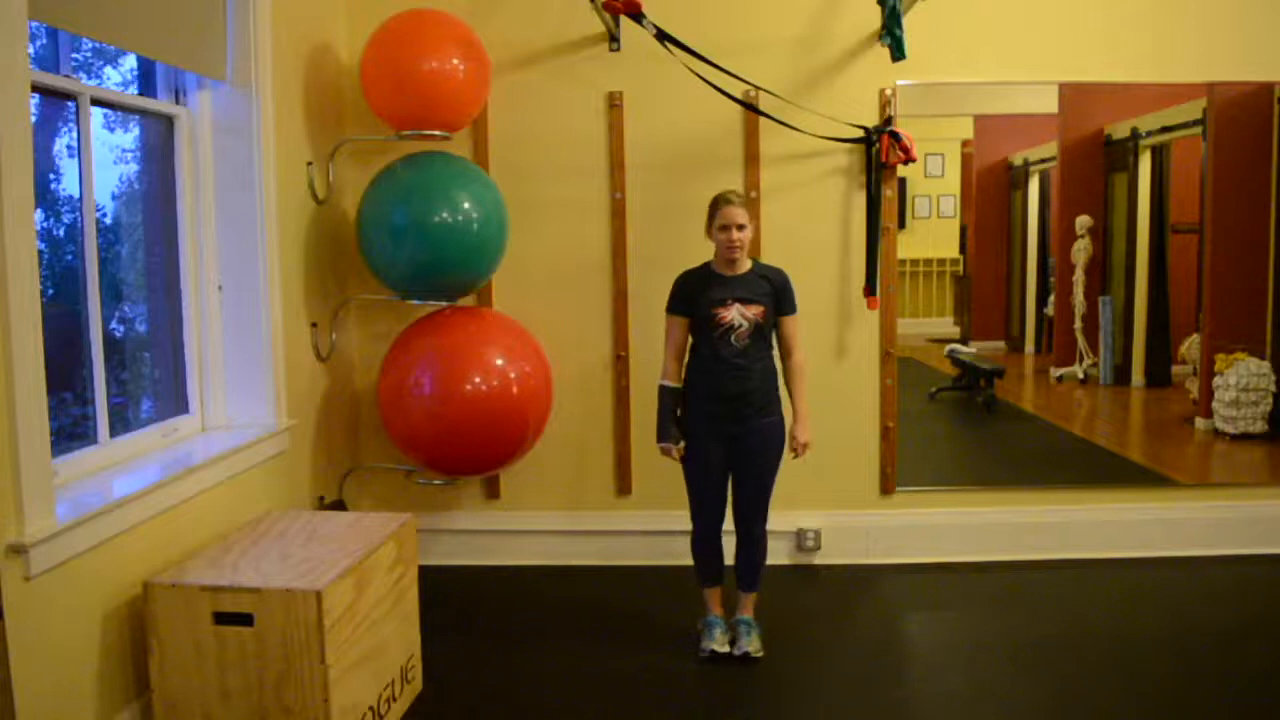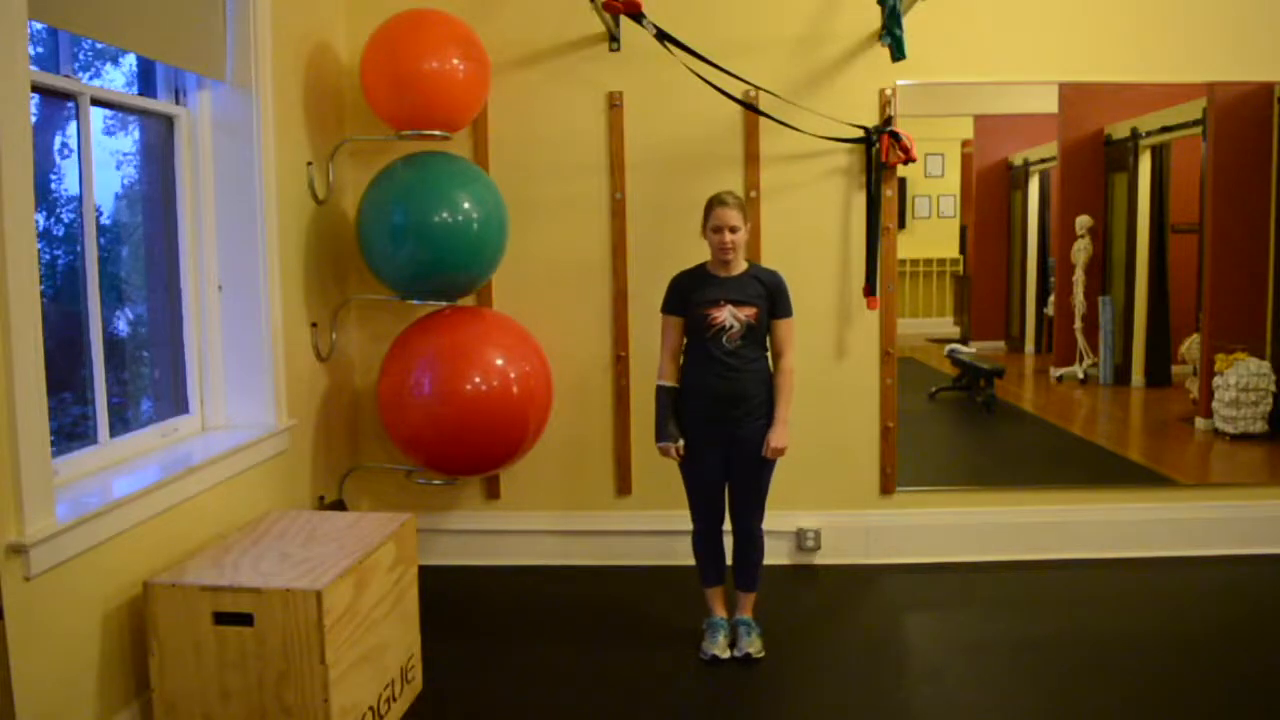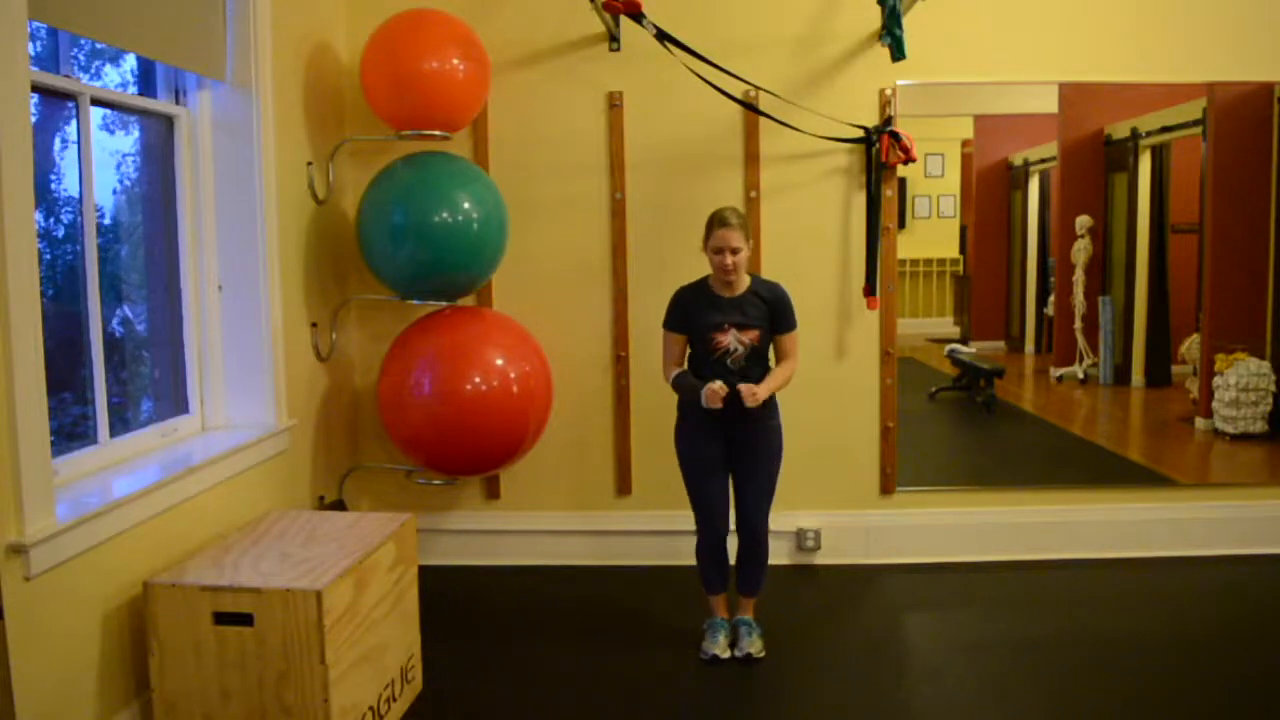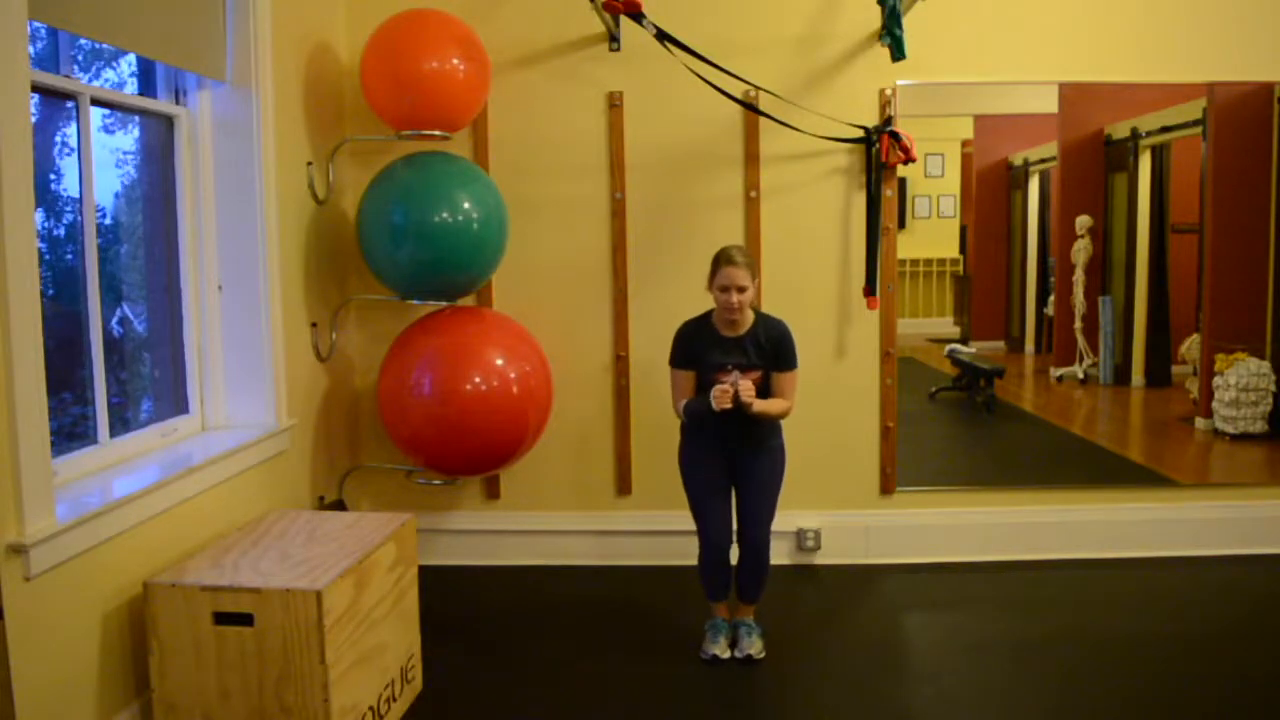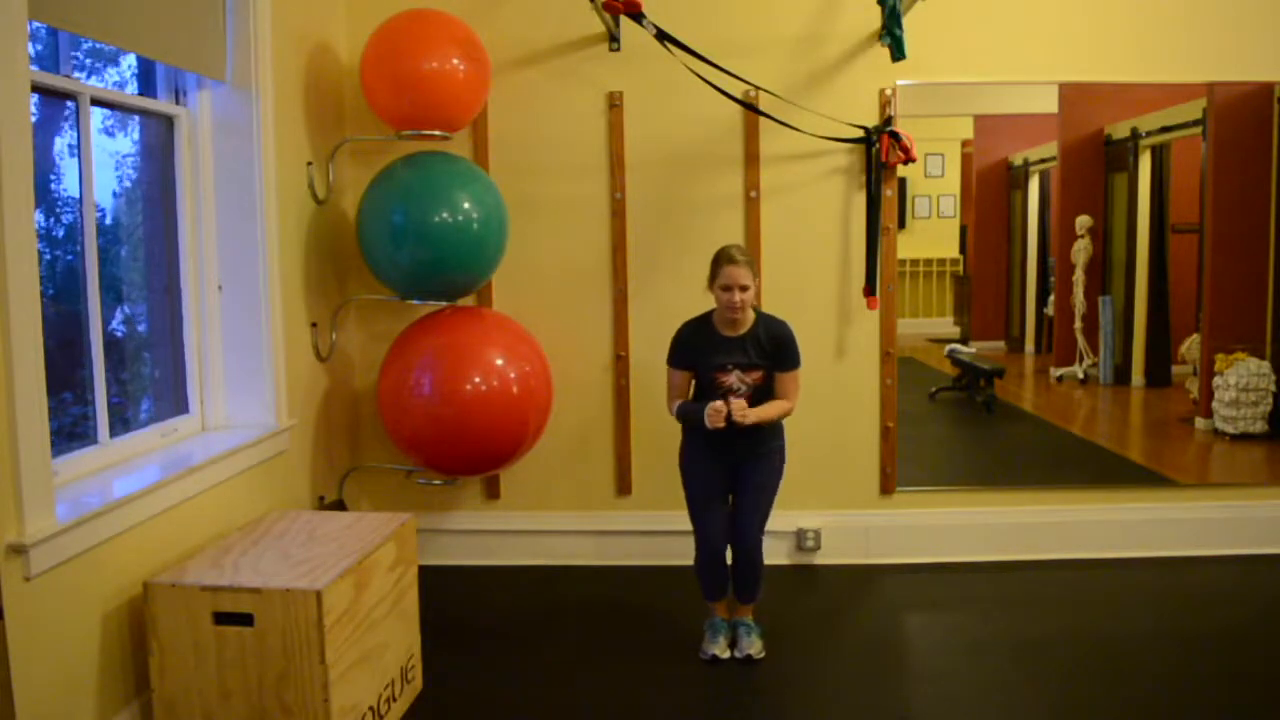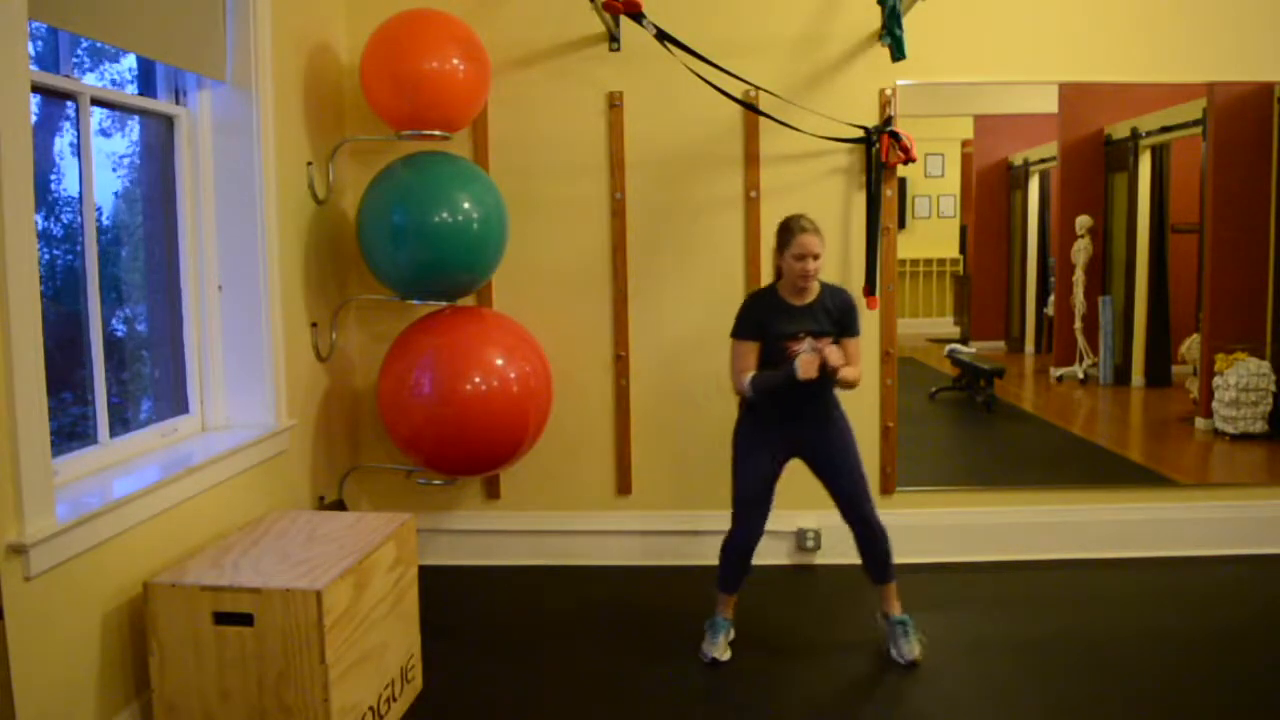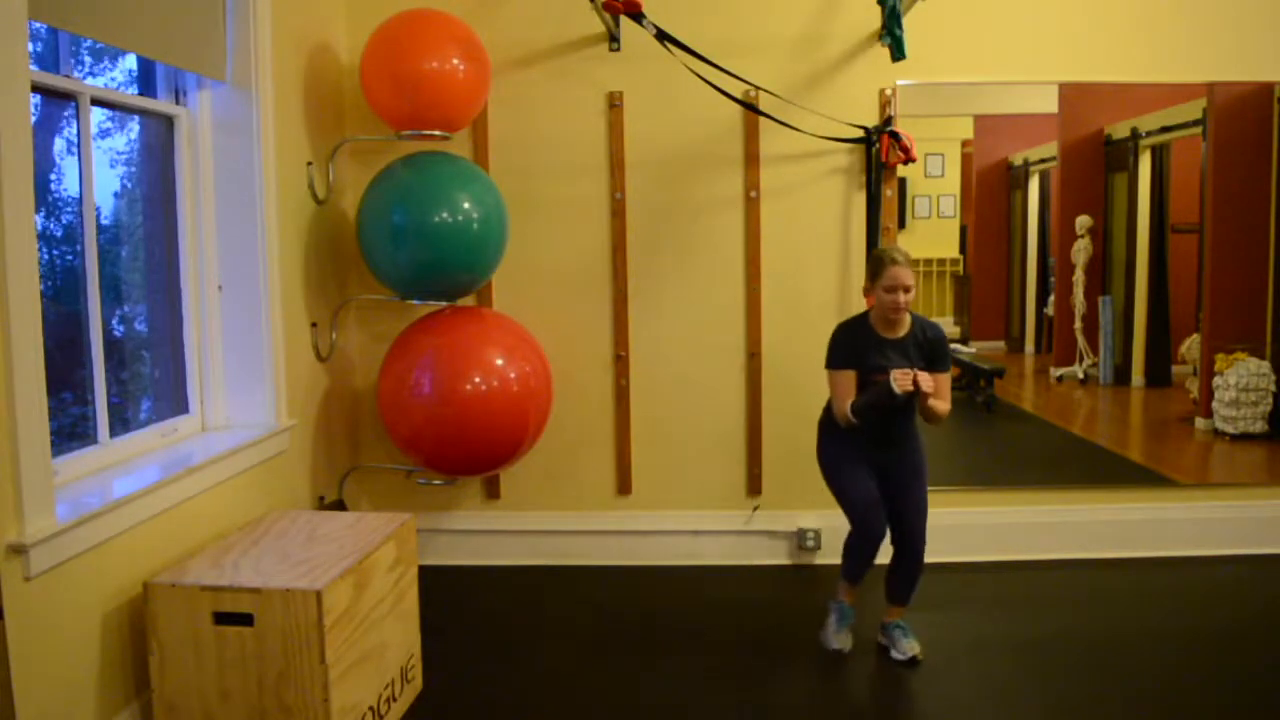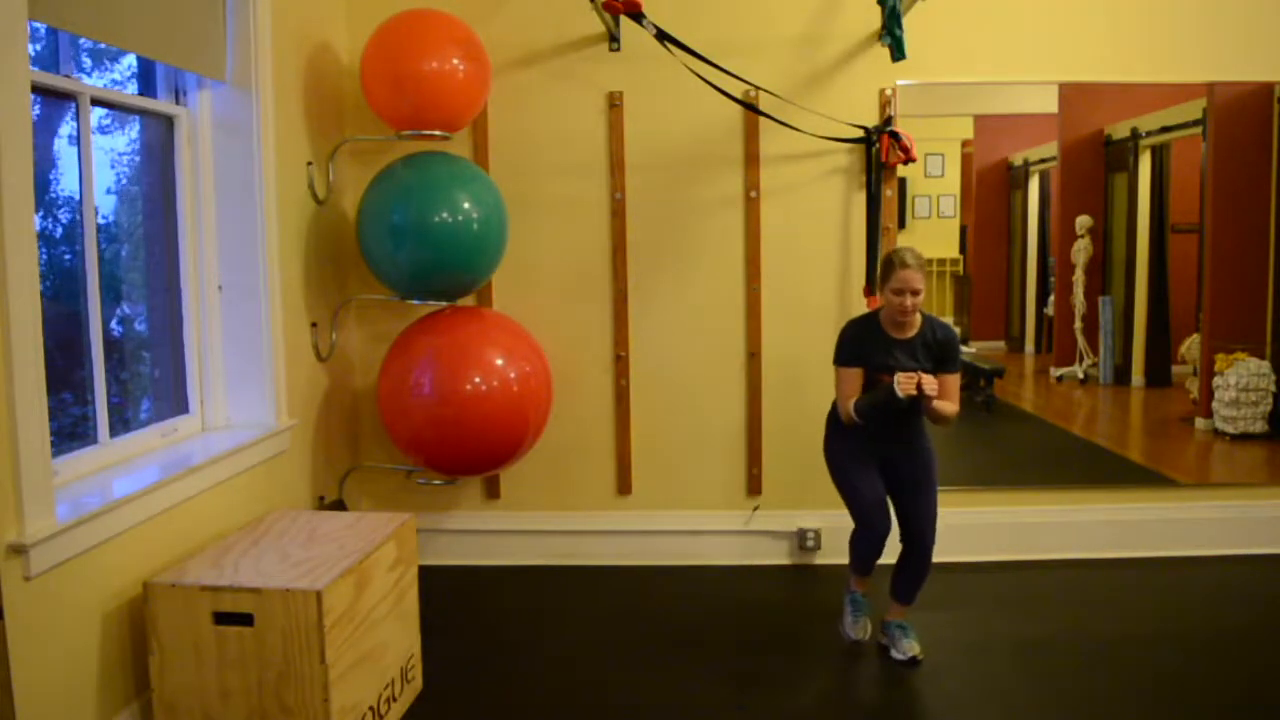
dt=0.5s
person 1, frame 1
left shoulder: (774, 281)
right shoulder: (690, 284)
left elbow: (792, 353)
right elbow: (673, 358)
left wrist: (801, 417)
right wrist: (667, 425)
left hip: (760, 421)
right hip: (704, 422)
left knee: (752, 521)
right knee: (707, 520)
left ankle: (746, 616)
right ankle: (713, 616)
person 1, frame 2
left shoulder: (769, 283)
right shoulder: (685, 285)
left elbow: (783, 358)
right elbow: (670, 359)
left wrist: (781, 423)
right wrist: (665, 424)
left hip: (753, 422)
right hip: (699, 423)
left knee: (748, 521)
right knee: (707, 521)
left ankle: (746, 617)
right ankle: (716, 617)
person 1, frame 3
left shoulder: (773, 297)
right shoulder: (686, 300)
left elbow: (788, 363)
right elbow: (671, 369)
left wrist: (762, 389)
right wrist: (697, 388)
left hip: (757, 426)
right hip: (701, 428)
left knee: (754, 527)
right knee: (712, 527)
left ankle: (747, 617)
right ankle: (718, 618)
person 1, frame 4
left shoulder: (775, 334)
right shoulder: (690, 335)
left elbow: (785, 403)
right elbow: (681, 405)
left wrist: (753, 403)
right wrist: (708, 404)
left hip: (760, 446)
right hip: (704, 447)
left knee: (755, 539)
right knee: (714, 540)
left ankle: (746, 619)
right ankle: (718, 619)
person 1, frame 5
left shoulder: (777, 333)
right shoulder: (690, 336)
left elbow: (787, 401)
right elbow: (675, 400)
left wrist: (749, 415)
right wrist: (701, 415)
left hip: (760, 446)
right hip: (705, 448)
left knee: (747, 538)
right knee: (710, 540)
left ankle: (744, 618)
right ankle: (717, 619)
person 1, frame 6
left shoulder: (840, 302)
right shoulder: (757, 307)
left elbow: (854, 374)
right elbow: (744, 383)
left wrist: (838, 367)
right wrist: (791, 372)
left hip: (822, 420)
right hip: (762, 427)
left knee: (863, 515)
right knee: (746, 527)
left ankle: (894, 616)
right ankle: (721, 620)
person 1, frame 7
left shoulder: (931, 337)
right shoulder: (848, 336)
left elbow: (941, 412)
right elbow: (844, 412)
left wrist: (926, 396)
right wrist: (887, 391)
left hip: (900, 443)
right hip: (846, 444)
left knee: (913, 539)
right knee: (871, 523)
left ankle: (893, 623)
right ankle: (842, 602)
person 1, frame 8
left shoulder: (942, 337)
right shoulder: (857, 334)
left elbow: (950, 412)
right elbow: (847, 410)
left wrist: (931, 398)
right wrist: (891, 393)
left hip: (908, 442)
right hip: (853, 442)
left knee: (921, 538)
right knee: (874, 522)
left ankle: (895, 623)
right ankle: (857, 591)
